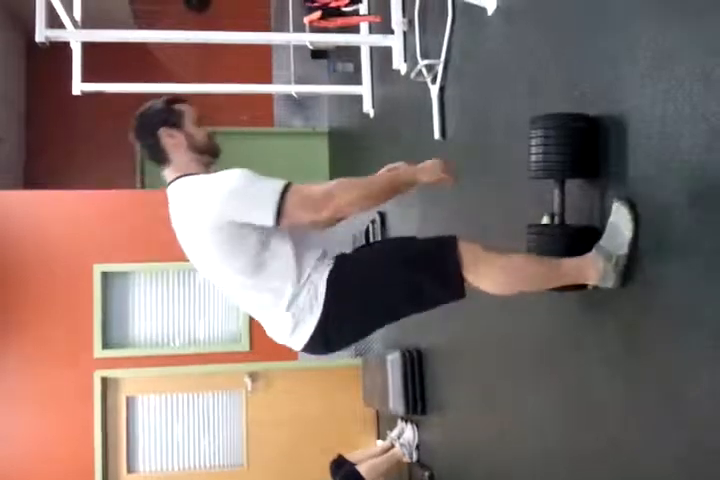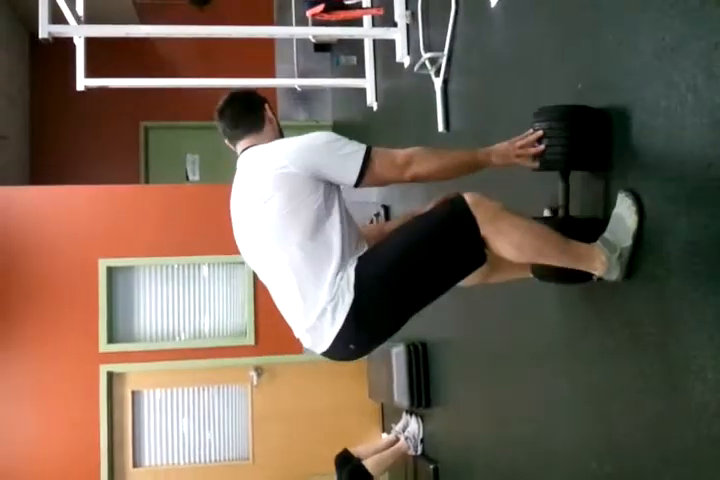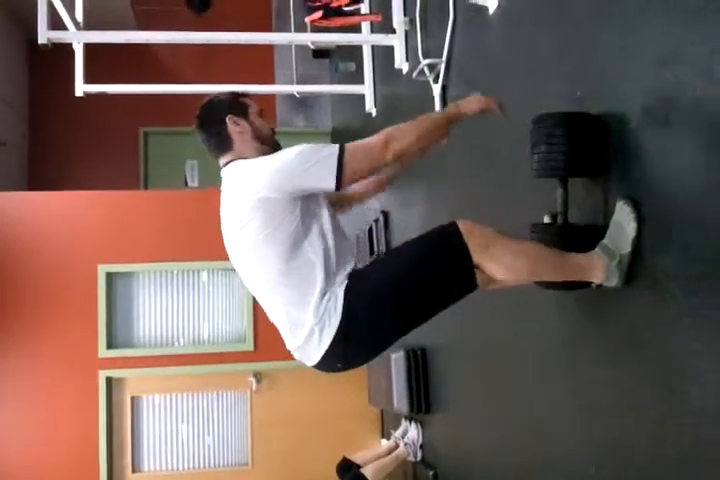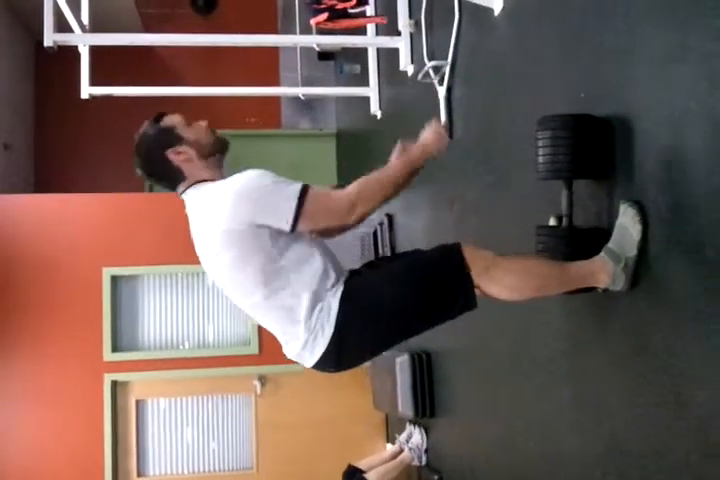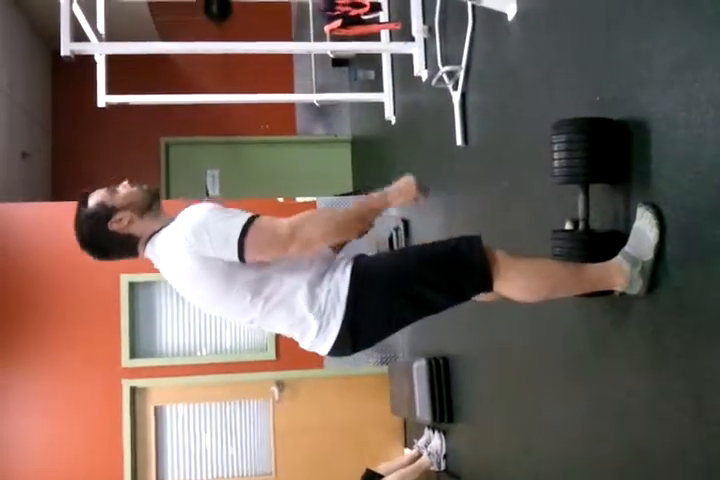
dt=0.5s
person 1, frame 1
left shoulder: (194, 201)
right shoulder: (221, 189)
left elbow: (303, 217)
right elbow: (322, 203)
left wrist: (383, 181)
right wrist: (406, 177)
left hip: (310, 315)
right hip: (321, 314)
left knee: (448, 262)
right knee: (464, 257)
left ankle: (553, 270)
right ankle: (594, 268)
person 1, frame 2
left shoulder: (245, 195)
right shoulder: (300, 150)
right elbow: (407, 166)
left wrist: (428, 216)
right wrist: (491, 156)
left hip: (331, 329)
right hip: (351, 311)
left knee: (471, 259)
right knee: (476, 209)
left ankle: (567, 263)
right ankle: (600, 259)
person 1, frame 3
left shoulder: (243, 195)
right shoulder: (275, 169)
left elbow: (353, 191)
right elbow: (384, 151)
left wrist: (419, 134)
right wrist: (460, 111)
left hip: (326, 334)
right hip: (339, 328)
left knee: (463, 267)
right knee: (468, 240)
left ankle: (567, 269)
right ankle: (599, 267)
person 1, frame 4
left shoulder: (212, 209)
right shoulder: (241, 191)
left elbow: (328, 217)
right elbow: (349, 206)
left wrist: (391, 168)
right wrist: (420, 153)
left hip: (324, 326)
right hip: (334, 328)
left knee: (458, 273)
right knee: (473, 264)
left ankle: (571, 276)
right ankle: (603, 269)
person 1, frame 5
left shoulder: (176, 258)
right shoulder: (191, 227)
right elbow: (293, 237)
left wrist: (341, 232)
right wrist: (386, 199)
left hip: (334, 318)
right hip: (349, 301)
left knee: (470, 274)
right knee: (492, 265)
left ankle: (582, 281)
right ankle: (619, 273)
